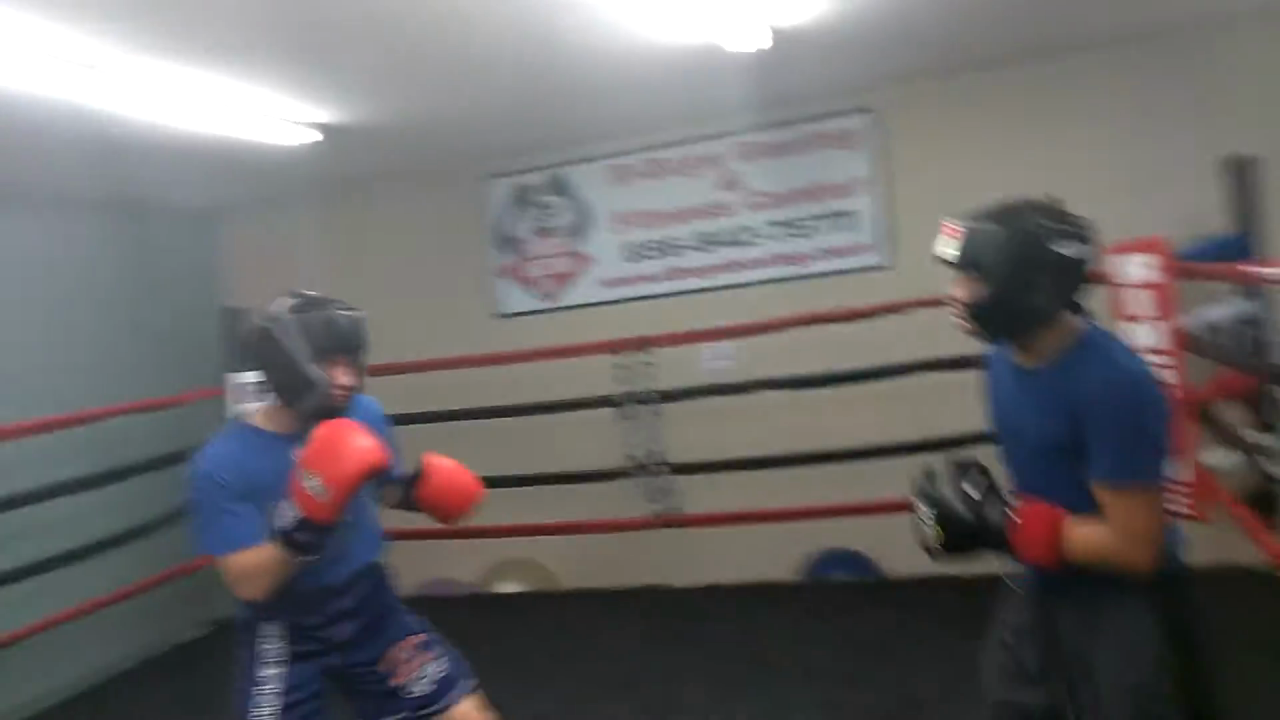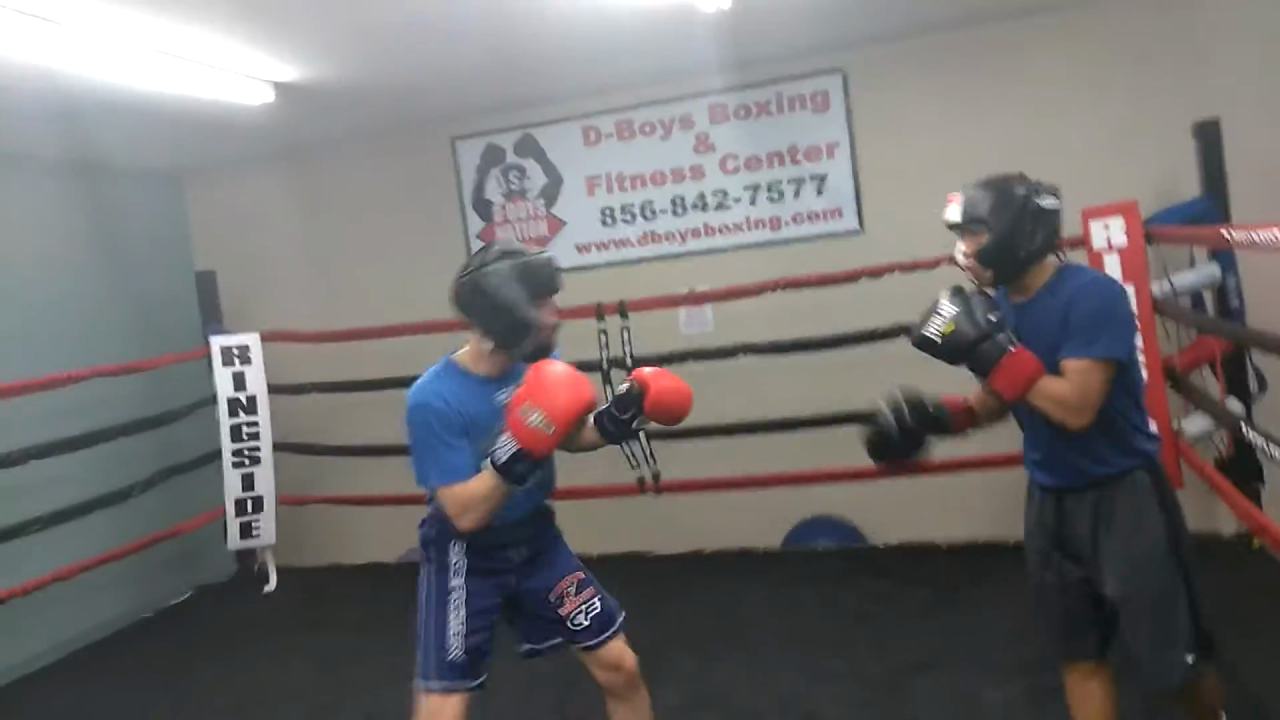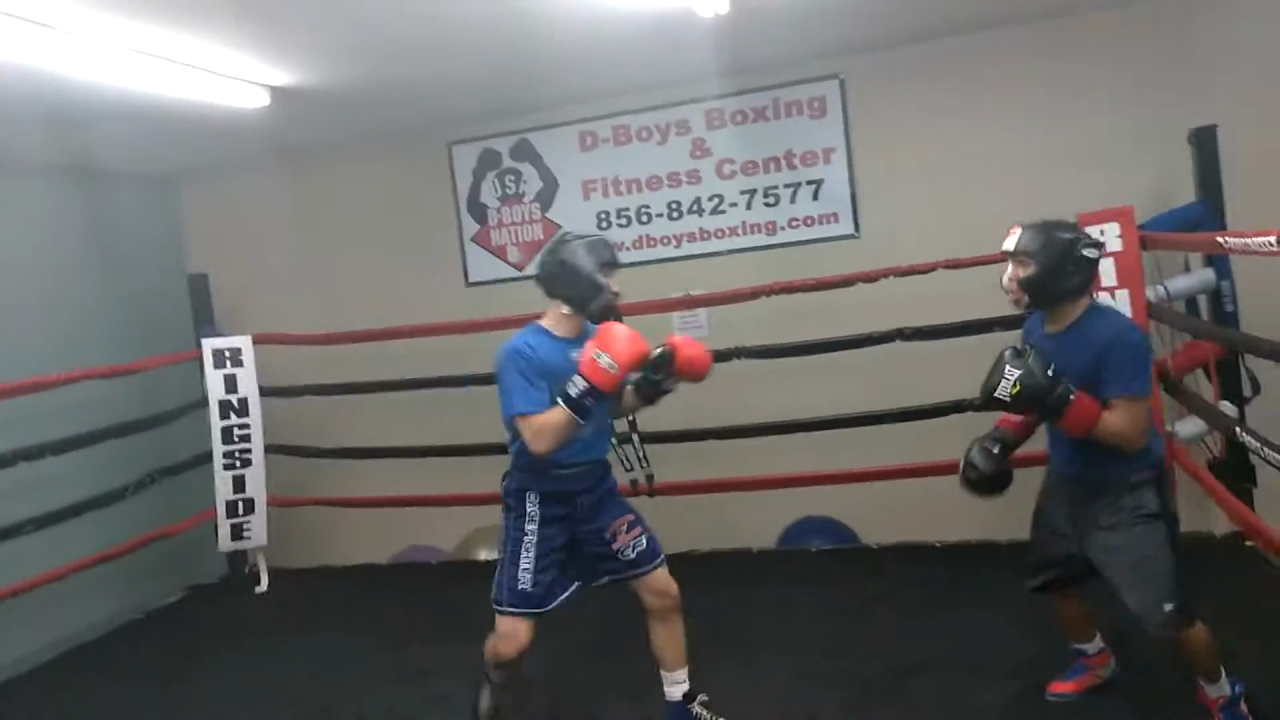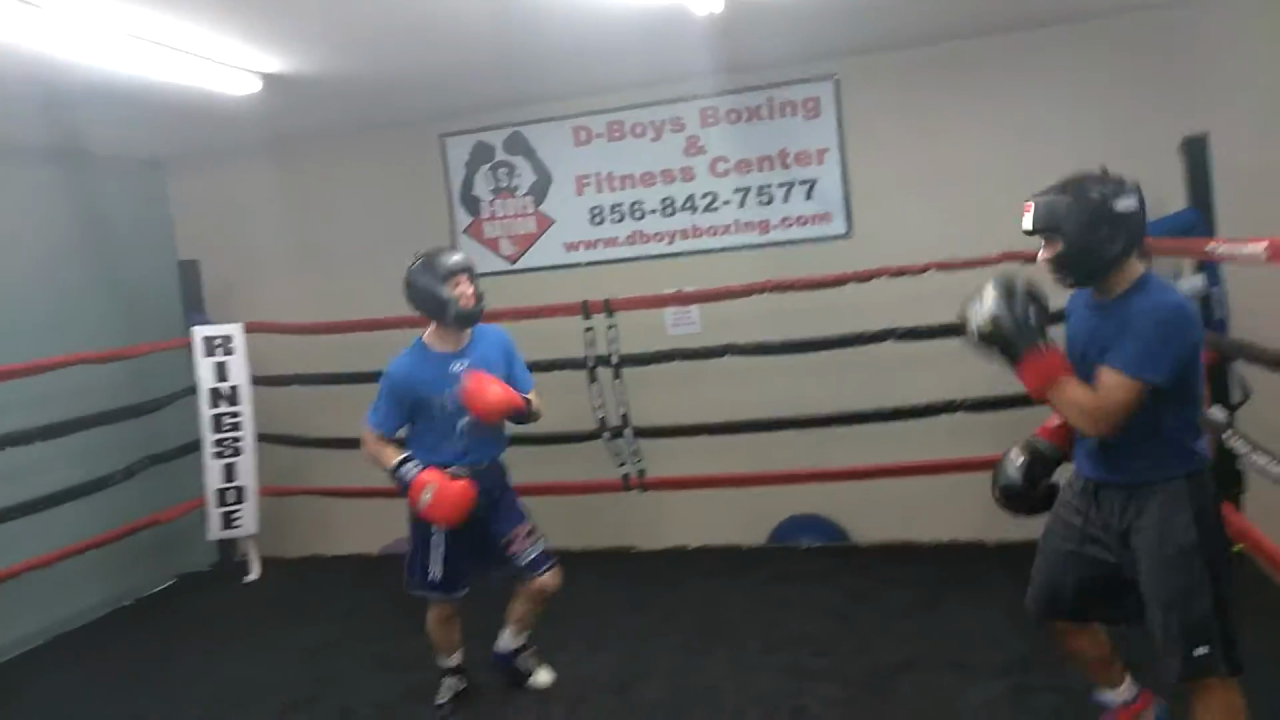
dt=0.7s
person 1, frame 1
left shoulder: (1113, 383)
right shoulder: (1005, 360)
left elbow: (1136, 549)
left wrist: (1008, 527)
left hip: (1124, 614)
right hip: (1036, 596)
person 1, frame 2
left shoulder: (1093, 295)
right shoulder: (1000, 304)
left elbow: (1076, 408)
right elbow: (996, 401)
left wrist: (992, 350)
right wrist: (939, 413)
left hip: (1125, 493)
right hip: (1050, 498)
left knee: (1177, 657)
right knee: (1080, 655)
person 1, frame 3
left shoulder: (1115, 336)
right shoulder: (1036, 326)
left elbow: (1133, 433)
left wrist: (1060, 403)
right wrist: (1005, 435)
left hip: (1129, 490)
right hip: (1068, 485)
left knee: (1165, 619)
right knee: (1056, 581)
right ankle: (1091, 657)
person 1, frame 4
left shoulder: (1163, 313)
right shoulder: (1085, 302)
left elbow: (1097, 416)
left wrist: (1027, 347)
right wrist: (1047, 444)
left hip: (1163, 501)
right hip: (1090, 490)
left knee: (1200, 662)
right knee: (1059, 610)
person 2, frame 1
left shoulder: (360, 415)
right shoulder: (221, 466)
right elbow: (252, 585)
left wrist: (419, 485)
right wrist: (304, 520)
left hip: (368, 605)
right hip: (285, 632)
person 2, frame 2
left shoulder: (536, 364)
right shoulder: (433, 400)
left elbow: (571, 435)
right elbow: (465, 515)
left wrist: (621, 415)
right wrist: (518, 447)
left hip: (535, 542)
right hip: (465, 560)
left knee: (619, 667)
person 2, frame 3
left shoulder: (596, 336)
right shoulder: (521, 353)
left elbow: (619, 403)
right elbow: (539, 440)
left wrist: (661, 374)
right wrist: (587, 384)
left hip: (596, 486)
right hip: (539, 499)
left knee: (662, 593)
right knee: (514, 637)
person 2, frame 4
left shoulder: (496, 341)
right shoulder: (406, 371)
left elbow: (533, 409)
right elbow: (375, 442)
left wrist: (513, 402)
right wrist: (414, 476)
left hip: (491, 484)
right hip: (442, 493)
left knee: (544, 582)
right knee: (443, 606)
left ankle: (509, 651)
right ankle: (453, 674)
